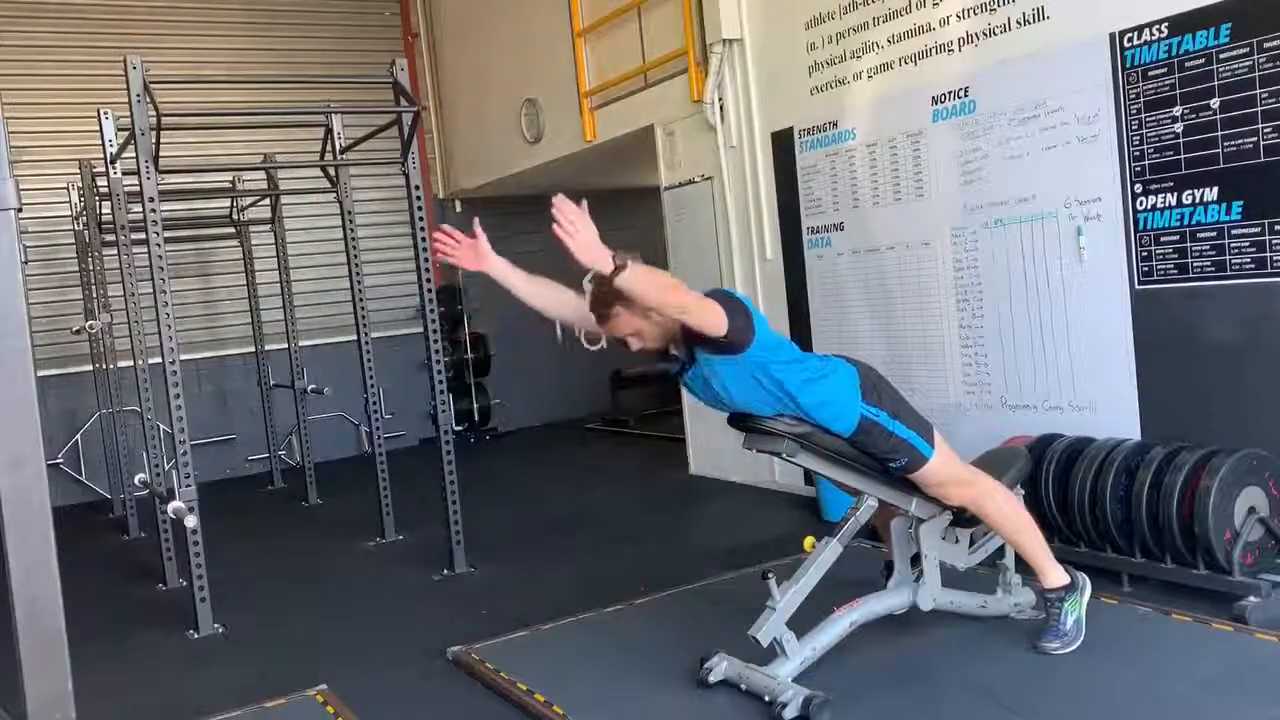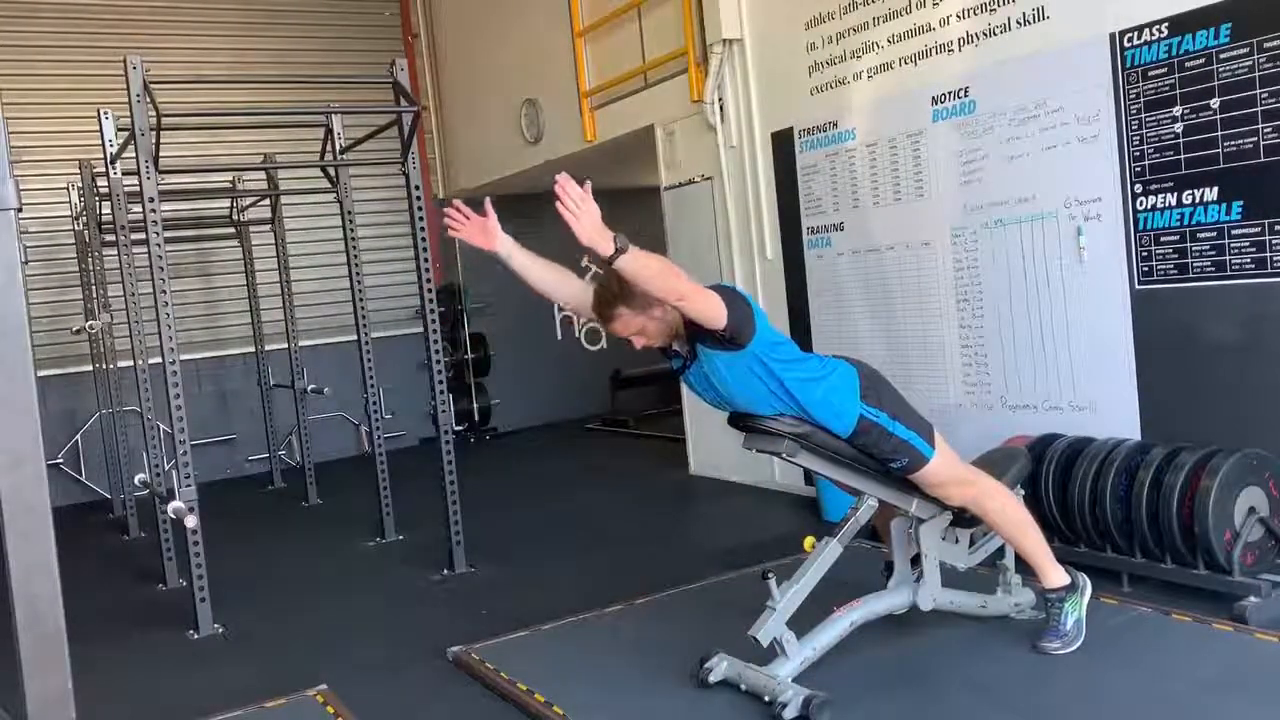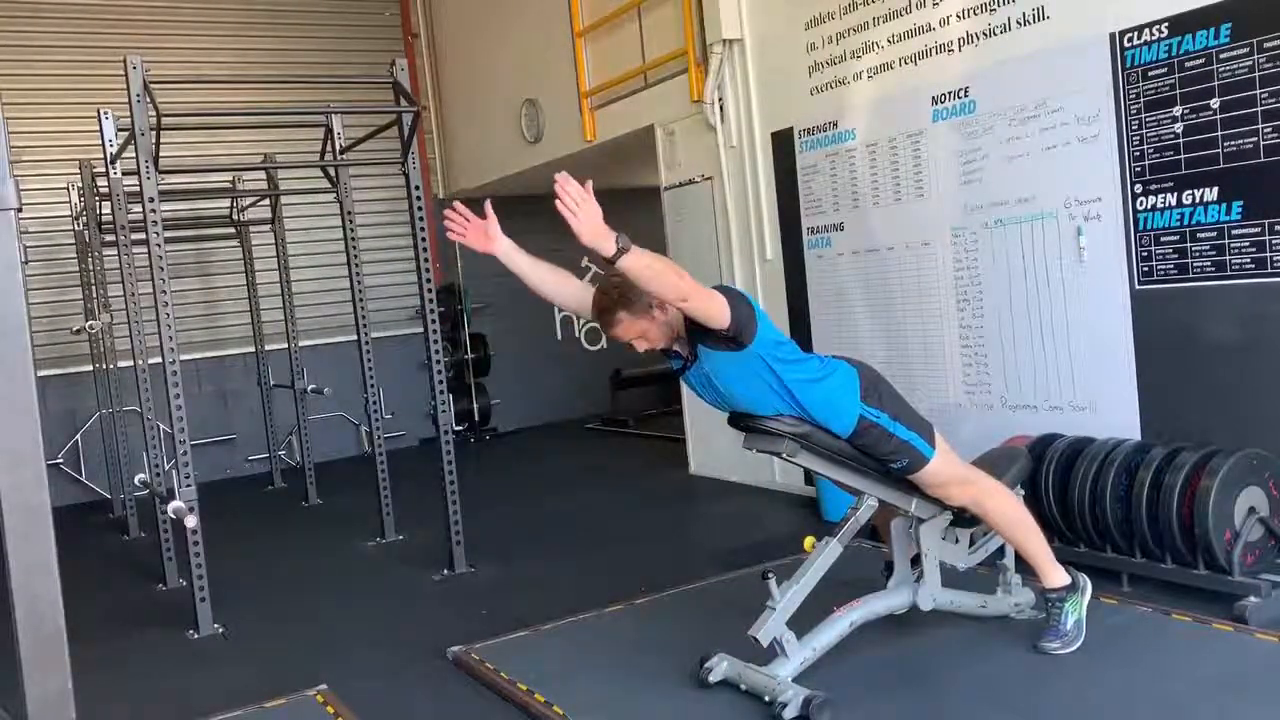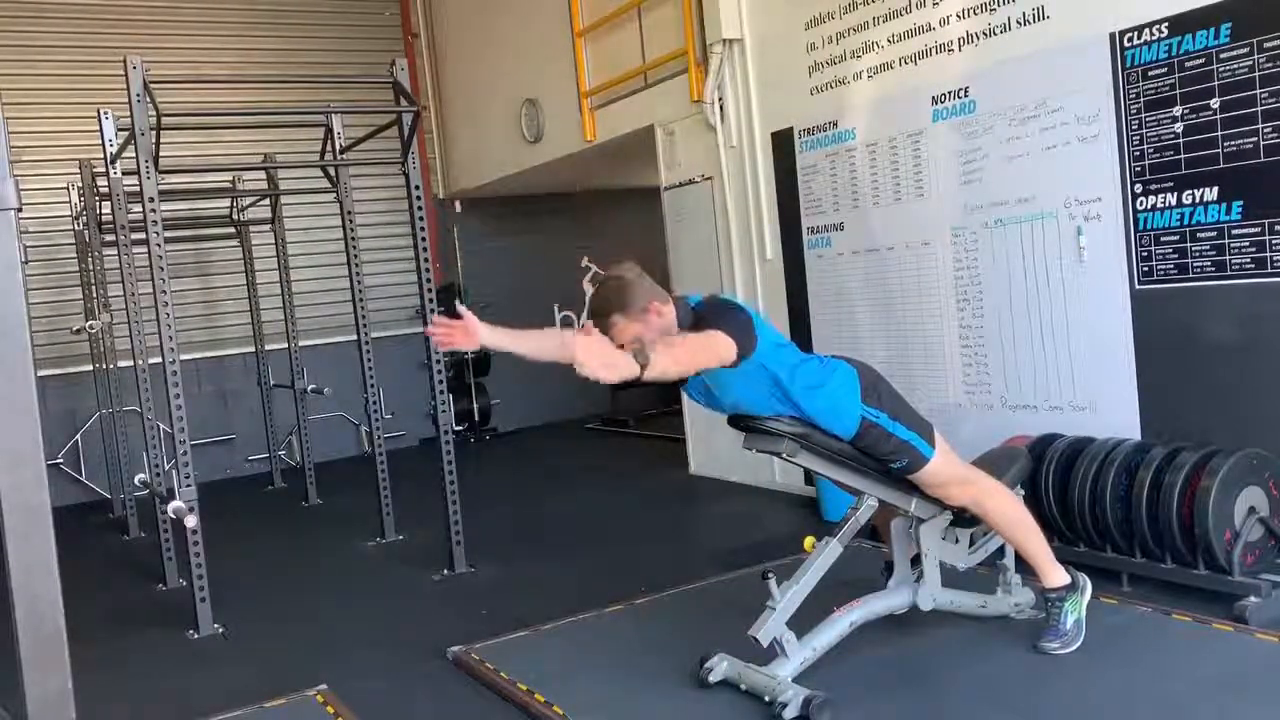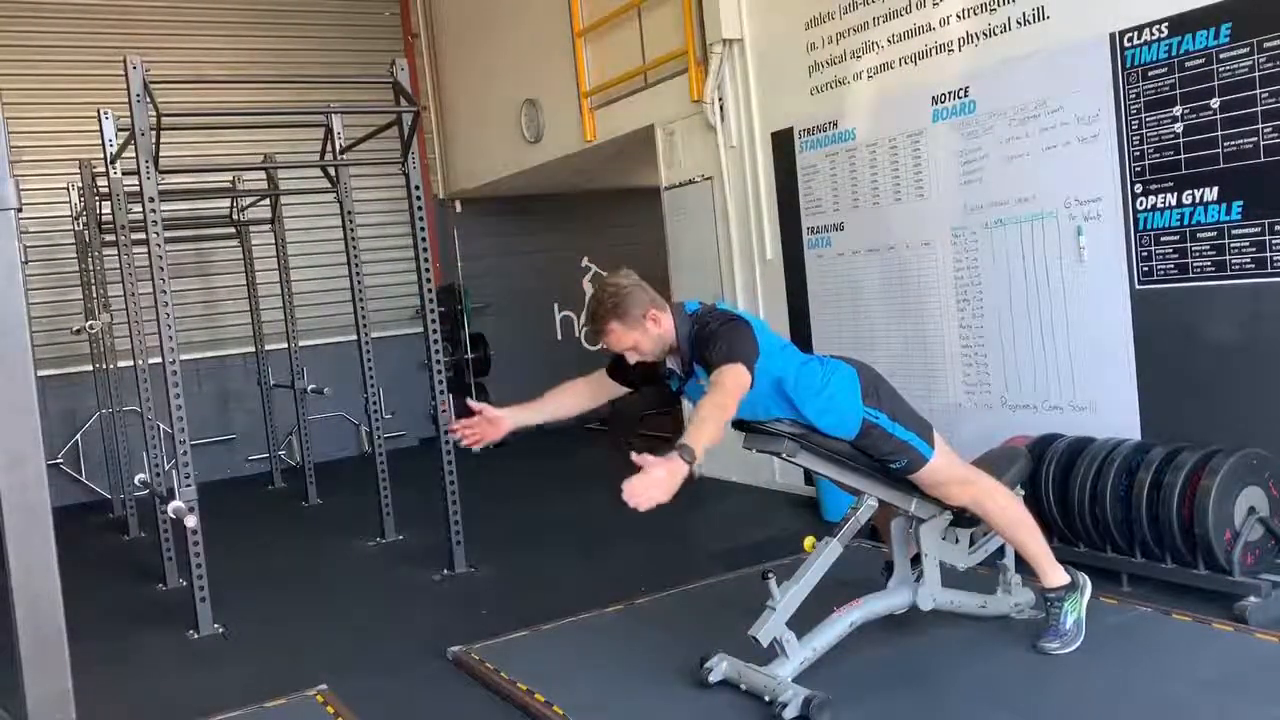
dt=0.3s
person 1, frame 1
left shoulder: (722, 312)
right shoulder: (665, 330)
left elbow: (679, 299)
right elbow: (568, 307)
left wrist: (606, 263)
right wrist: (493, 265)
left hip: (853, 400)
right hip: (820, 423)
left knee: (957, 485)
left ankle: (1061, 585)
person 1, frame 2
left shoulder: (721, 312)
right shoulder: (664, 328)
left elbow: (678, 286)
right elbow: (572, 294)
left wrist: (605, 244)
right wrist: (500, 243)
left hip: (852, 402)
right hip: (819, 425)
left knee: (957, 485)
right knee: (878, 498)
left ankle: (1061, 586)
person 1, frame 3
left shoulder: (725, 311)
right shoulder: (667, 328)
left elbow: (681, 286)
right elbow: (572, 295)
left wrist: (607, 244)
right wrist: (500, 247)
left hip: (854, 403)
right hip: (819, 425)
left knee: (958, 485)
left ankle: (1061, 585)
person 1, frame 4
left shoulder: (719, 318)
right shoulder: (649, 334)
left elbow: (697, 354)
right elbow: (573, 345)
left wrist: (632, 367)
right wrist: (490, 335)
left hip: (852, 402)
right hip: (819, 422)
left knee: (957, 485)
left ankle: (1062, 588)
right ankle: (915, 569)
person 1, frame 5
left shoulder: (721, 331)
right shoulder: (655, 352)
left elbow: (724, 397)
right elbow: (591, 387)
left wrist: (678, 461)
right wrist: (513, 416)
left hip: (853, 403)
right hip: (822, 425)
left knee: (956, 484)
left ankle: (1061, 587)
right ankle: (915, 571)
